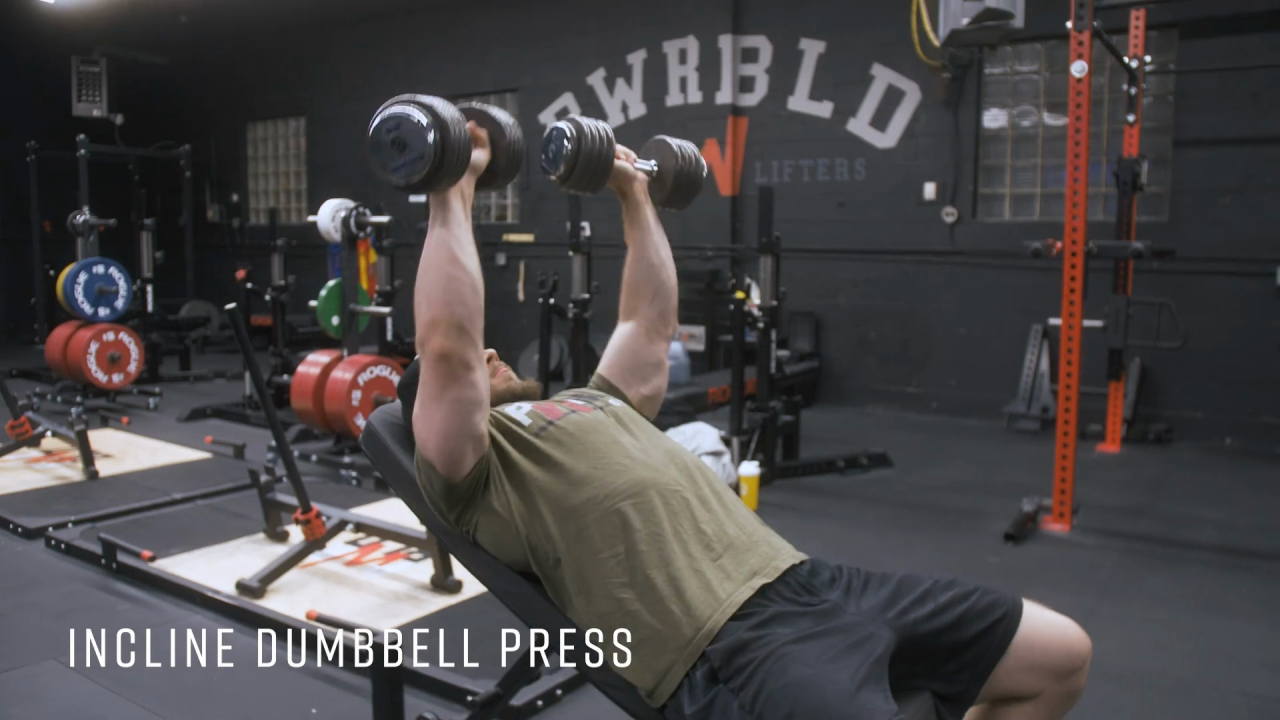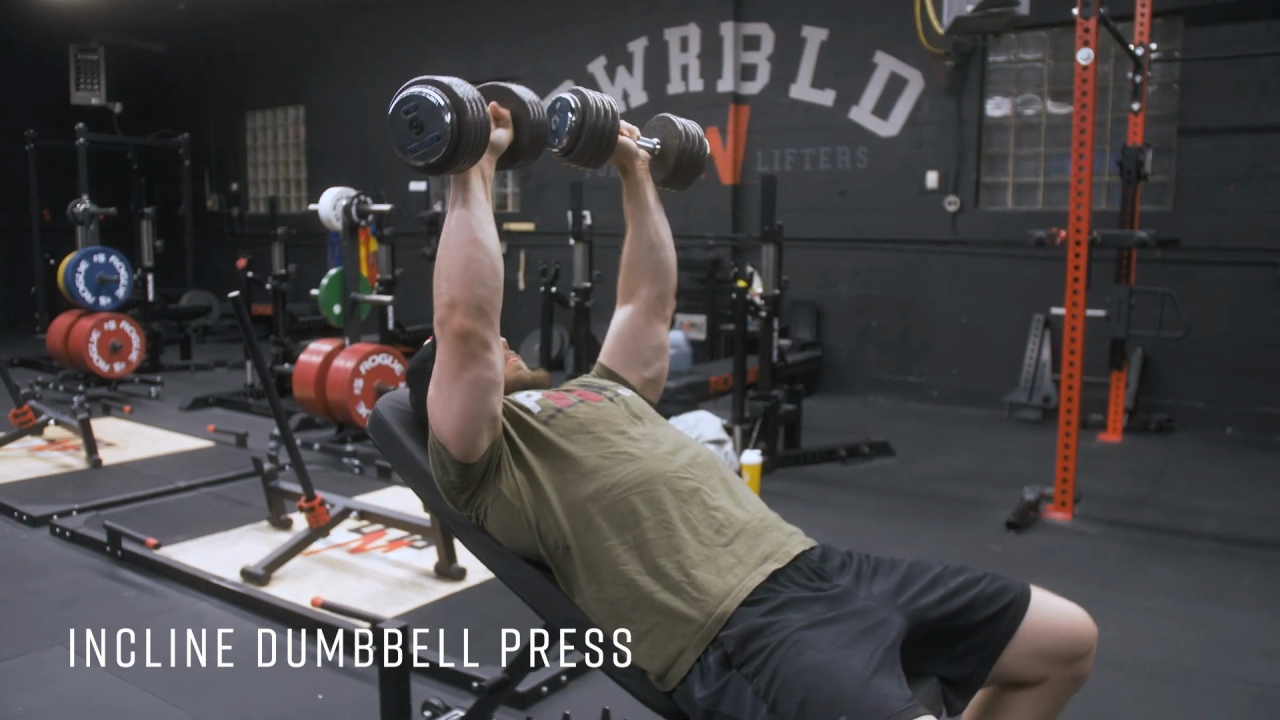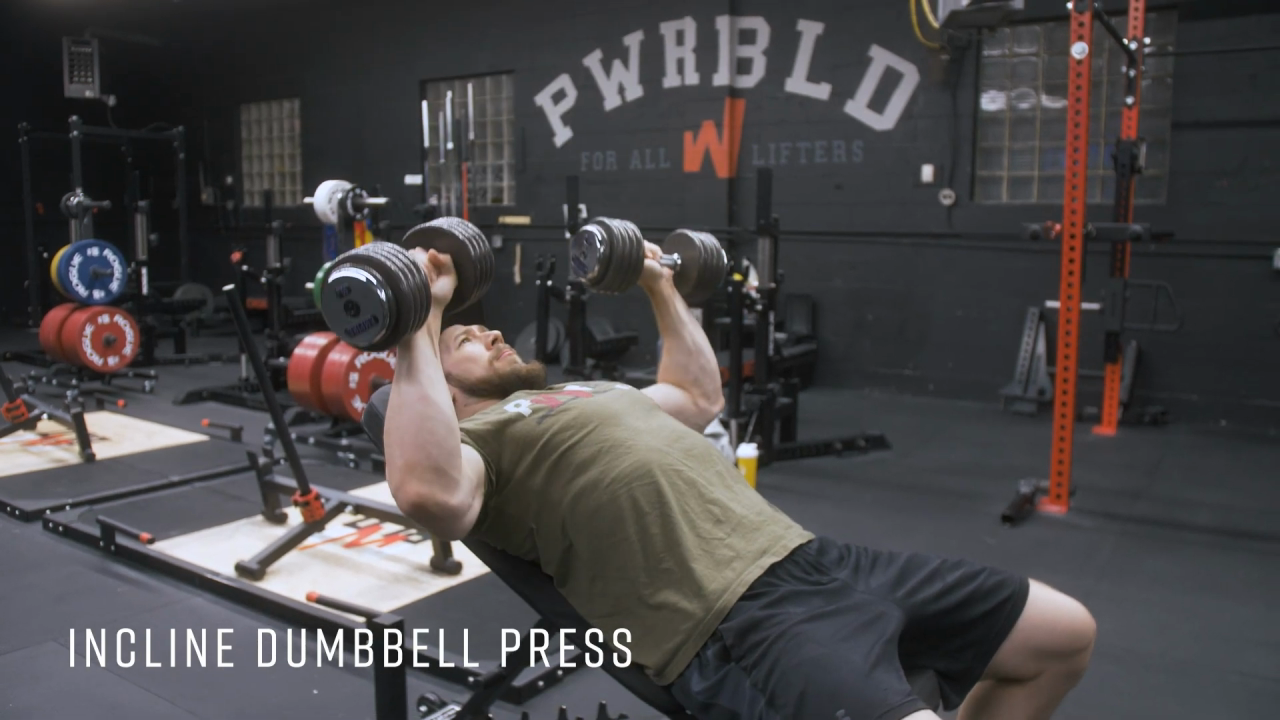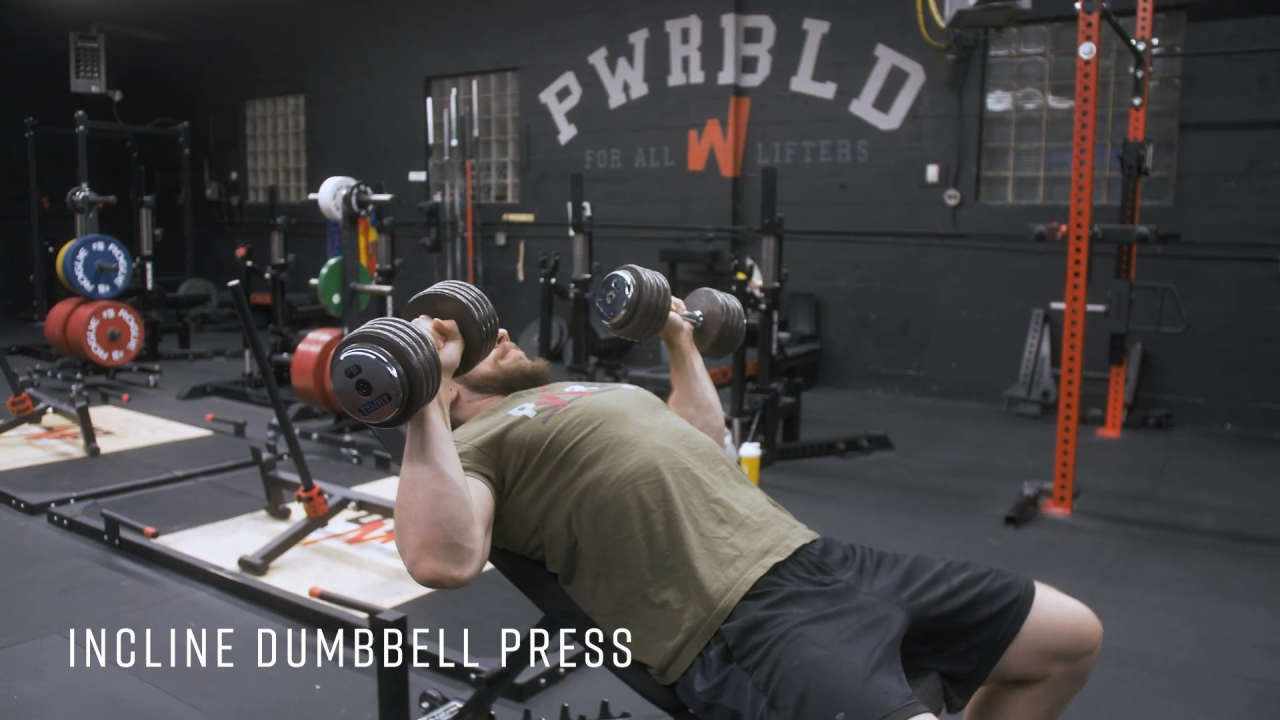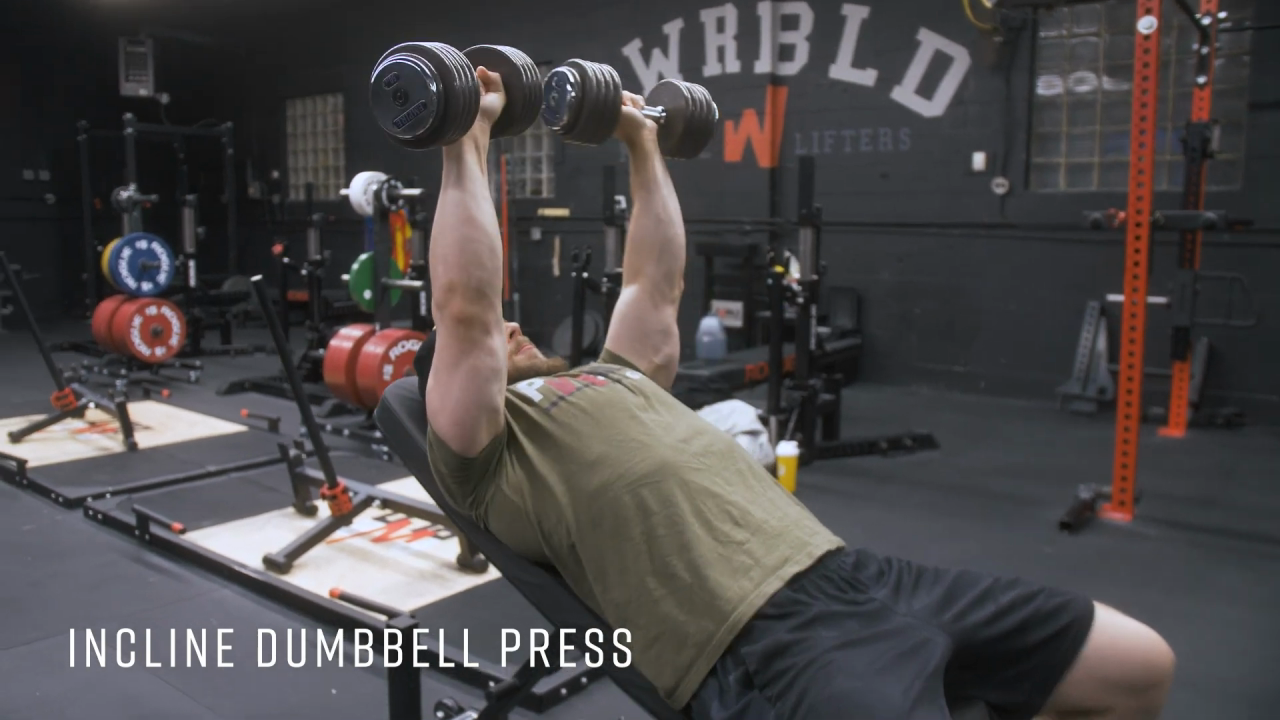
dt=0.7s
person 1, frame 1
left shoulder: (591, 406)
right shoulder: (479, 465)
left elbow: (651, 322)
right elbow: (445, 346)
left wrist: (634, 196)
right wrist: (451, 190)
left hip: (802, 584)
right hip: (727, 647)
left knee: (1061, 658)
person 1, frame 2
left shoulder: (597, 393)
right shoulder: (485, 455)
left elbow: (648, 304)
right elbow: (461, 329)
left wrist: (634, 174)
right wrist: (475, 173)
left hip: (815, 567)
right hip: (738, 632)
left knee: (1067, 642)
person 1, frame 3
left shoulder: (580, 398)
right shoulder: (475, 444)
left elbow: (701, 397)
right elbow: (430, 492)
left wrist: (661, 288)
right wrist: (419, 324)
left hip: (804, 559)
right hip: (735, 624)
left knee: (1065, 636)
person 1, frame 4
left shoulder: (586, 395)
right shoulder: (472, 448)
right elbow: (442, 560)
left wrist: (680, 341)
right wrist: (428, 391)
left hip: (814, 561)
right hip: (739, 623)
left knee: (1071, 638)
person 1, frame 5
left shoulder: (610, 380)
right shoulder: (492, 449)
left elbow: (657, 283)
right elbow: (462, 310)
left wrist: (643, 147)
right wrist: (467, 144)
left hip: (848, 578)
right hip: (767, 642)
